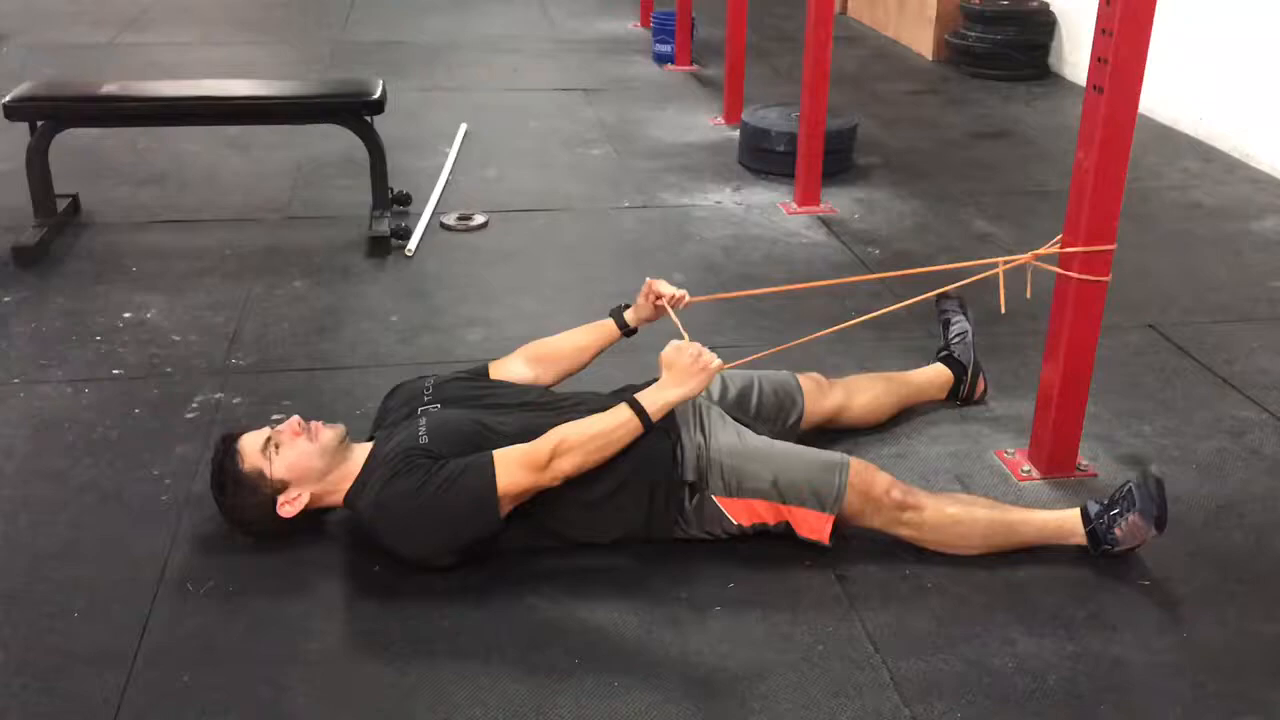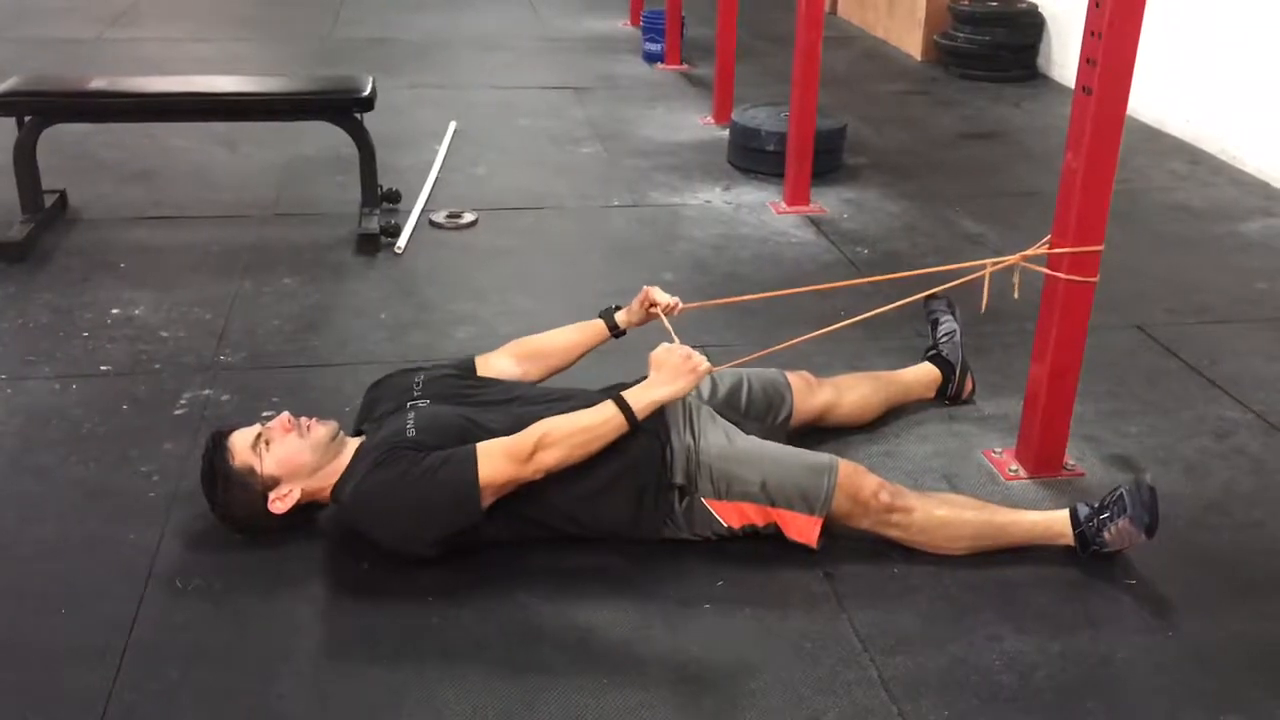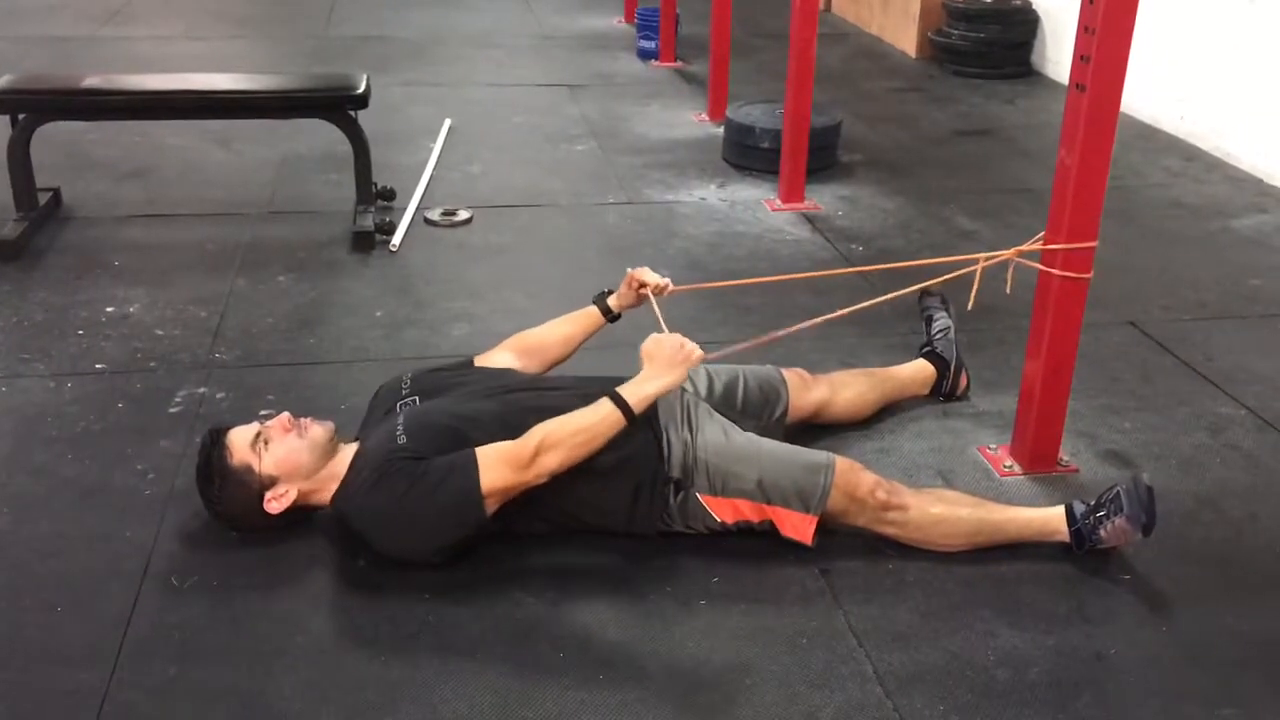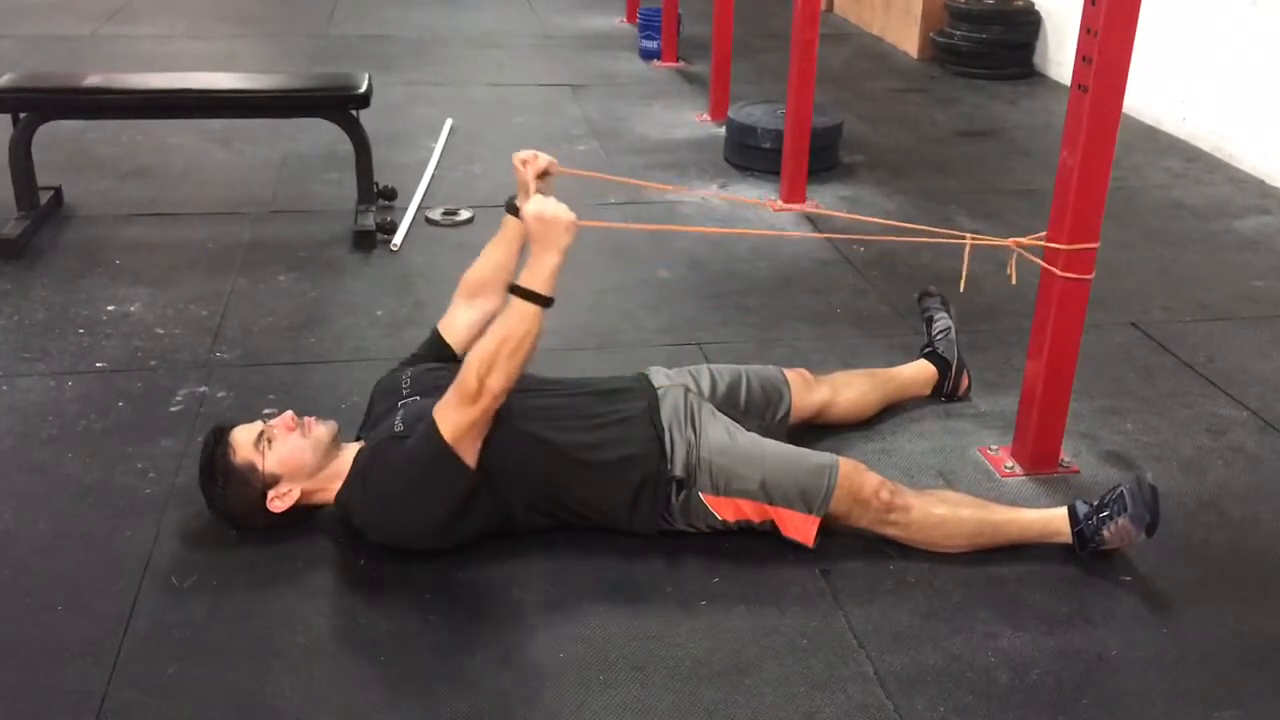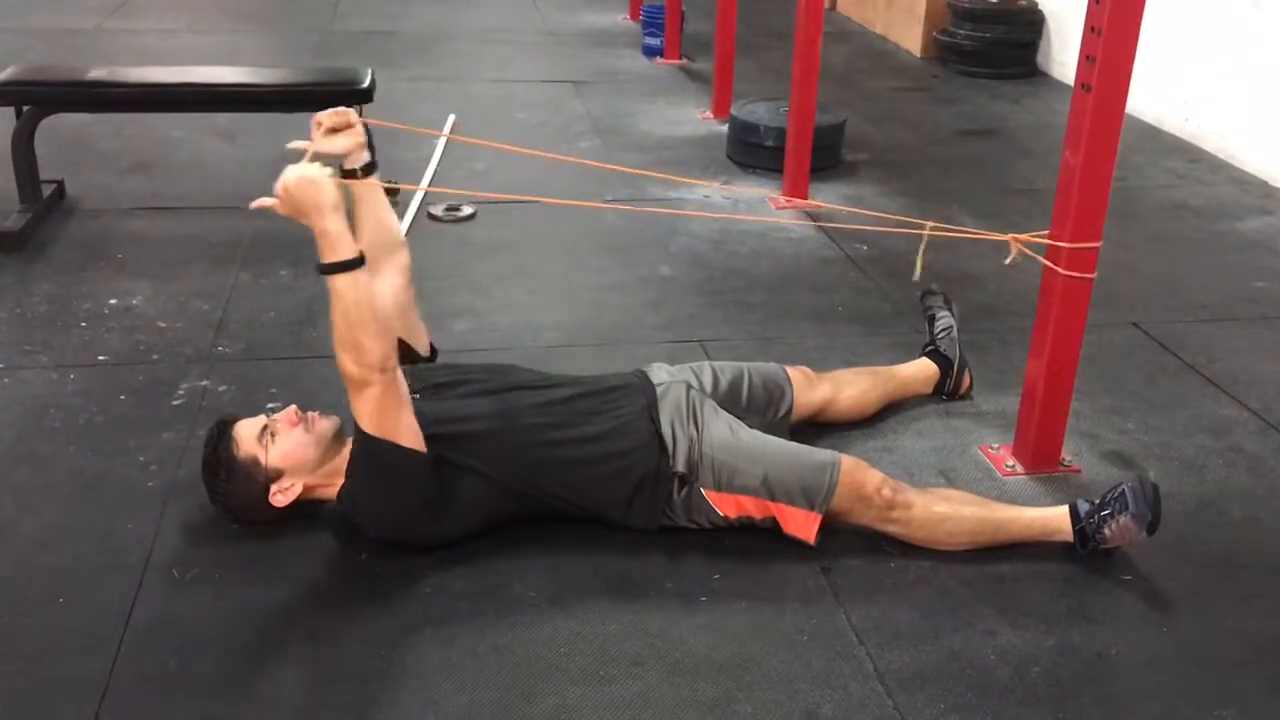
dt=0.7s
person 1, frame 1
left shoulder: (401, 408)
right shoulder: (404, 510)
left elbow: (524, 369)
right elbow: (548, 464)
left wrist: (628, 318)
right wrist: (663, 392)
left hip: (659, 414)
right hip: (679, 476)
left knee: (823, 395)
right knee: (887, 500)
left ankle: (951, 374)
right ankle: (1087, 527)
person 1, frame 2
left shoulder: (386, 399)
right shoulder: (389, 500)
left elbow: (511, 364)
right elbow: (532, 456)
left wrist: (621, 320)
right wrist: (650, 390)
left hip: (647, 412)
right hip: (667, 476)
left knee: (810, 393)
right knee: (874, 500)
left ankle: (938, 374)
right ankle: (1076, 530)
person 1, frame 3
left shoulder: (388, 405)
right shoulder: (389, 509)
left elbow: (510, 360)
right elbow: (530, 462)
left wrist: (610, 304)
right wrist: (645, 386)
left hip: (647, 404)
right hip: (661, 470)
left knee: (805, 387)
right knee: (873, 499)
left ankle: (934, 371)
right ankle: (1073, 527)
person 1, frame 4
left shoulder: (391, 398)
right shoulder: (391, 501)
left elbow: (474, 305)
right elbow: (482, 399)
left wrist: (522, 210)
right wrist: (548, 263)
left hip: (647, 398)
right hip: (668, 469)
left knee: (807, 389)
right knee: (873, 500)
left ankle: (933, 371)
right ankle: (1072, 526)
person 1, frame 5
left shoulder: (385, 413)
right shoulder: (389, 504)
left elbow: (389, 276)
right elbow: (369, 374)
left wrist: (356, 166)
right wrist: (325, 222)
left hip: (651, 393)
right hip: (665, 467)
left knee: (810, 385)
right knee: (876, 497)
left ankle: (937, 369)
right ankle: (1076, 524)
